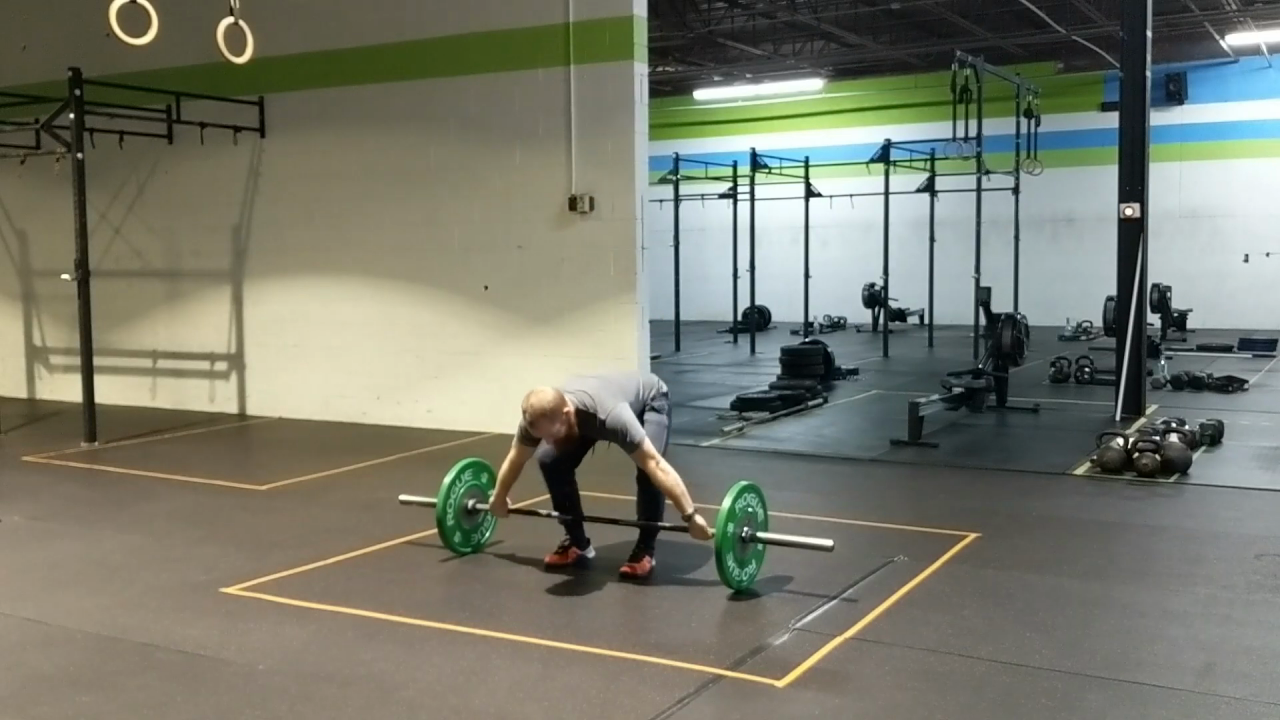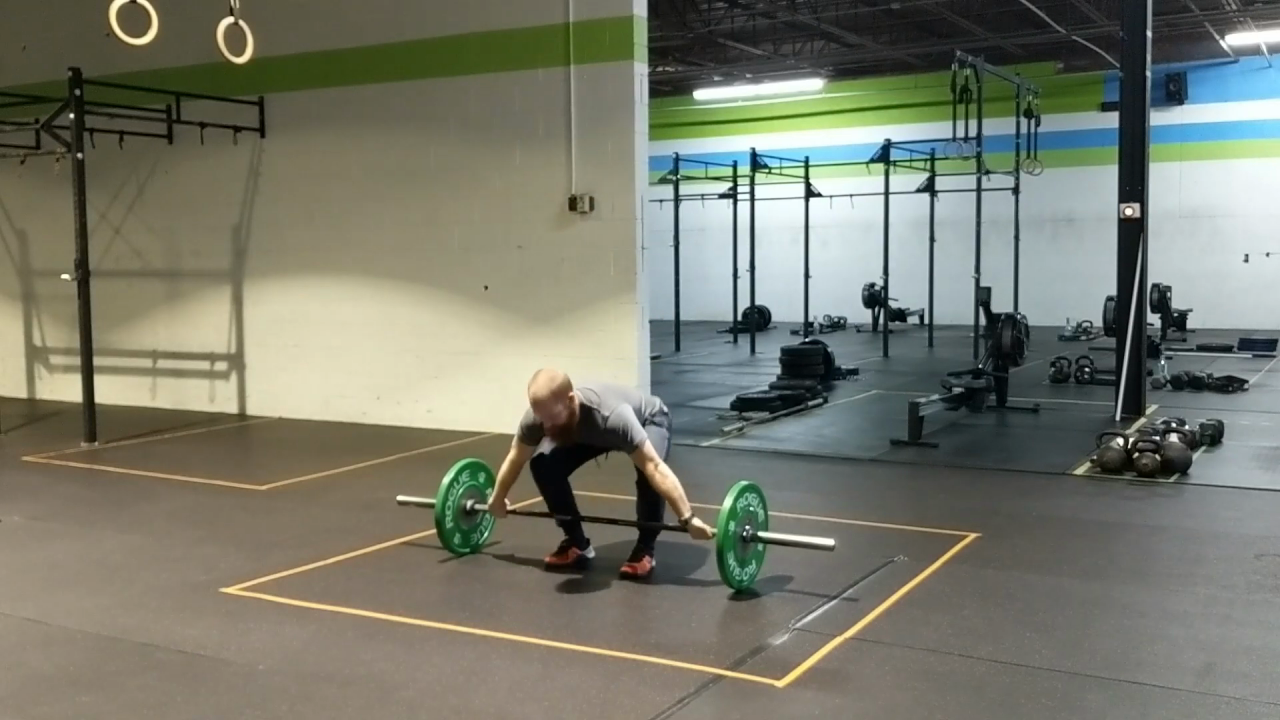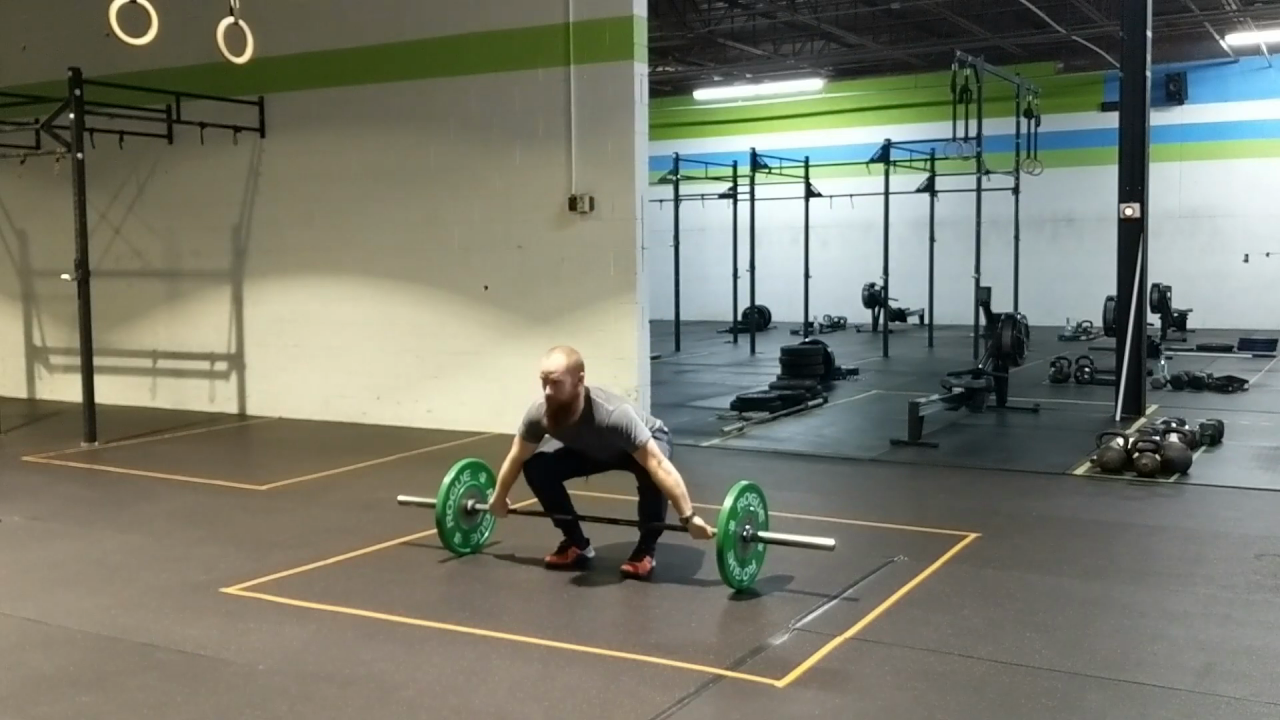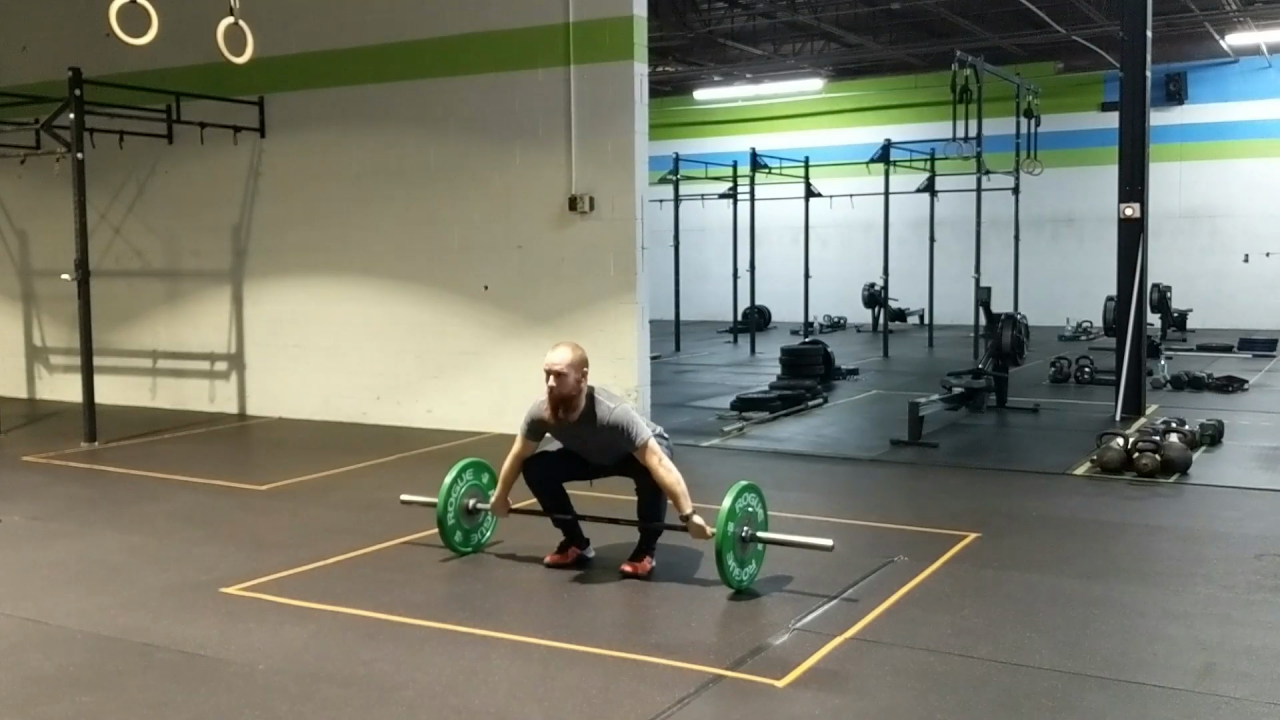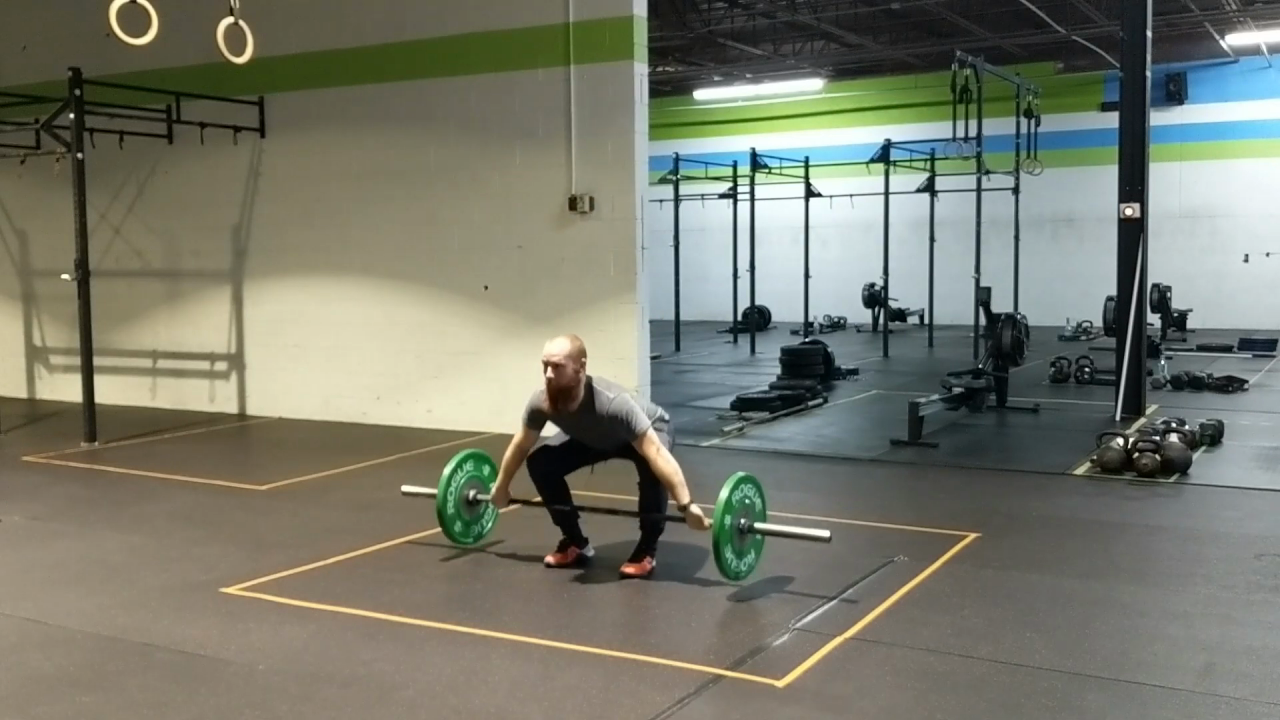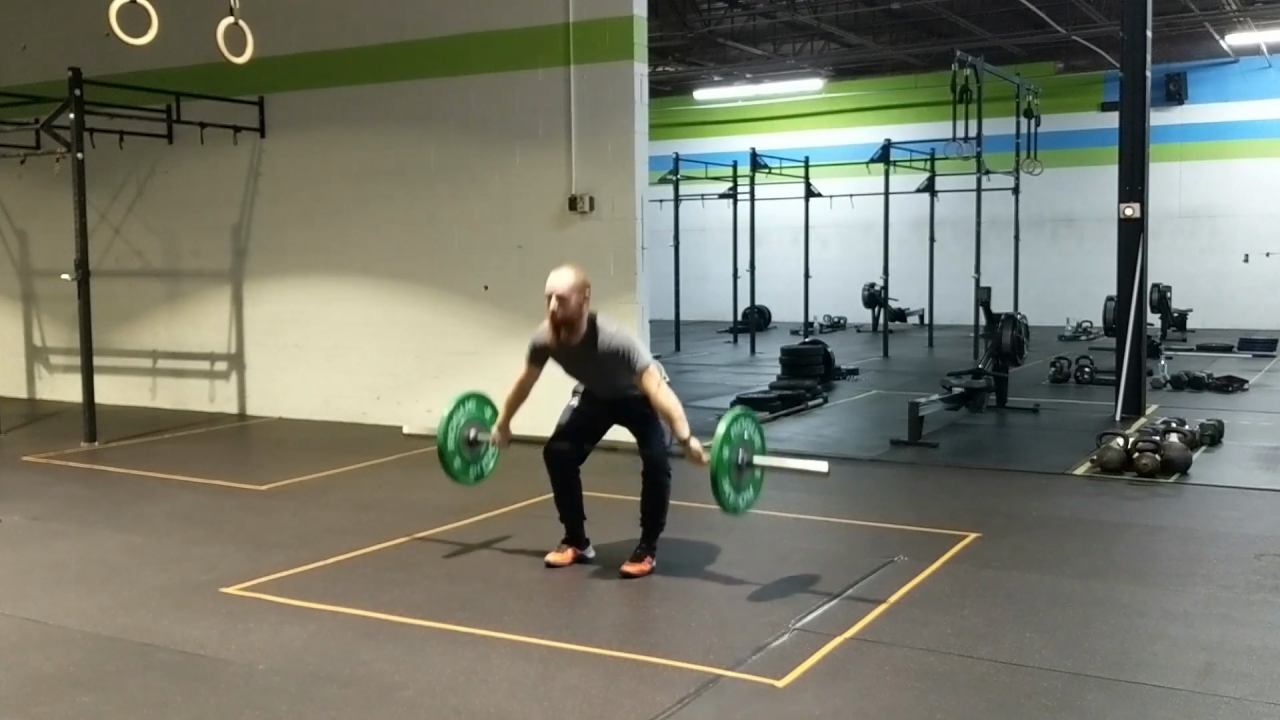
dt=0.3s
person 1, frame 1
left shoulder: (610, 415)
right shoulder: (538, 417)
left elbow: (656, 466)
right elbow: (515, 460)
left wrist: (691, 516)
right wrist: (499, 498)
left hip: (649, 399)
left knee: (648, 470)
right knee: (551, 462)
left ankle: (645, 551)
right ankle: (577, 543)
person 1, frame 2
left shoulder: (611, 415)
right shoulder: (535, 419)
left elbow: (655, 468)
right elbow: (514, 460)
left wrist: (688, 519)
right wrist: (497, 499)
left hip: (648, 419)
left knee: (648, 474)
right knee: (543, 466)
left ankle: (645, 551)
right ankle: (577, 544)
person 1, frame 3
left shoulder: (614, 415)
right shoulder: (539, 413)
left elbow: (659, 465)
right elbow: (516, 457)
left wrist: (689, 517)
right wrist: (499, 497)
left hip: (649, 440)
left knee: (651, 474)
right knee: (536, 468)
left ankle: (646, 551)
right ankle: (576, 544)
person 1, frame 4
left shoulder: (613, 414)
right shoulder: (540, 412)
left elbow: (659, 464)
right elbow: (518, 456)
left wrist: (689, 515)
right wrist: (500, 496)
left hip: (646, 448)
left knee: (650, 474)
right knee: (535, 468)
left ankle: (646, 551)
right ankle: (576, 543)
person 1, frame 5
left shoulder: (613, 404)
right shoulder: (540, 402)
left elbow: (657, 454)
right elbow: (519, 446)
left wrist: (687, 505)
right wrist: (501, 487)
left hip: (649, 429)
left knee: (652, 471)
right knee: (540, 463)
left ankle: (646, 551)
right ankle: (575, 543)
person 1, frame 6
left shoulder: (614, 338)
right shoulder: (545, 336)
left elbow: (658, 389)
right elbow: (524, 381)
left wrist: (686, 439)
right wrist: (502, 424)
left hip: (639, 397)
right hip: (595, 396)
left knee: (655, 464)
right knee: (557, 456)
left ankle: (646, 551)
right ankle: (575, 541)
